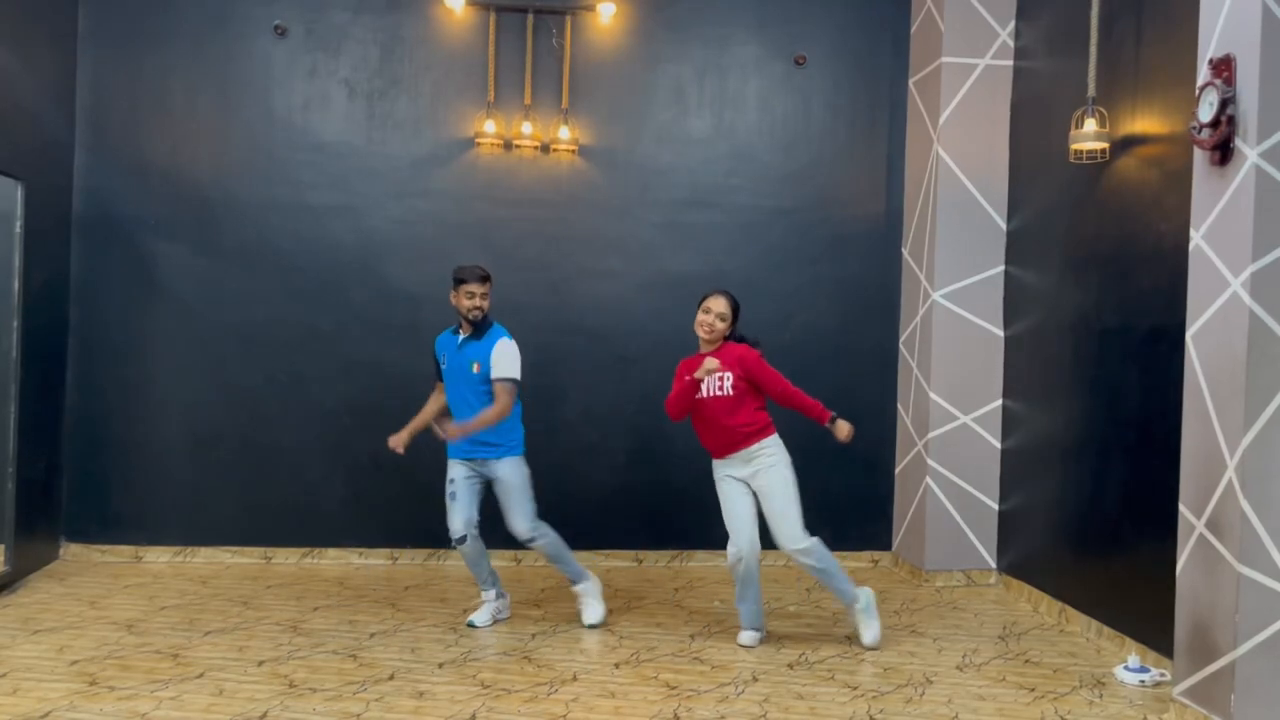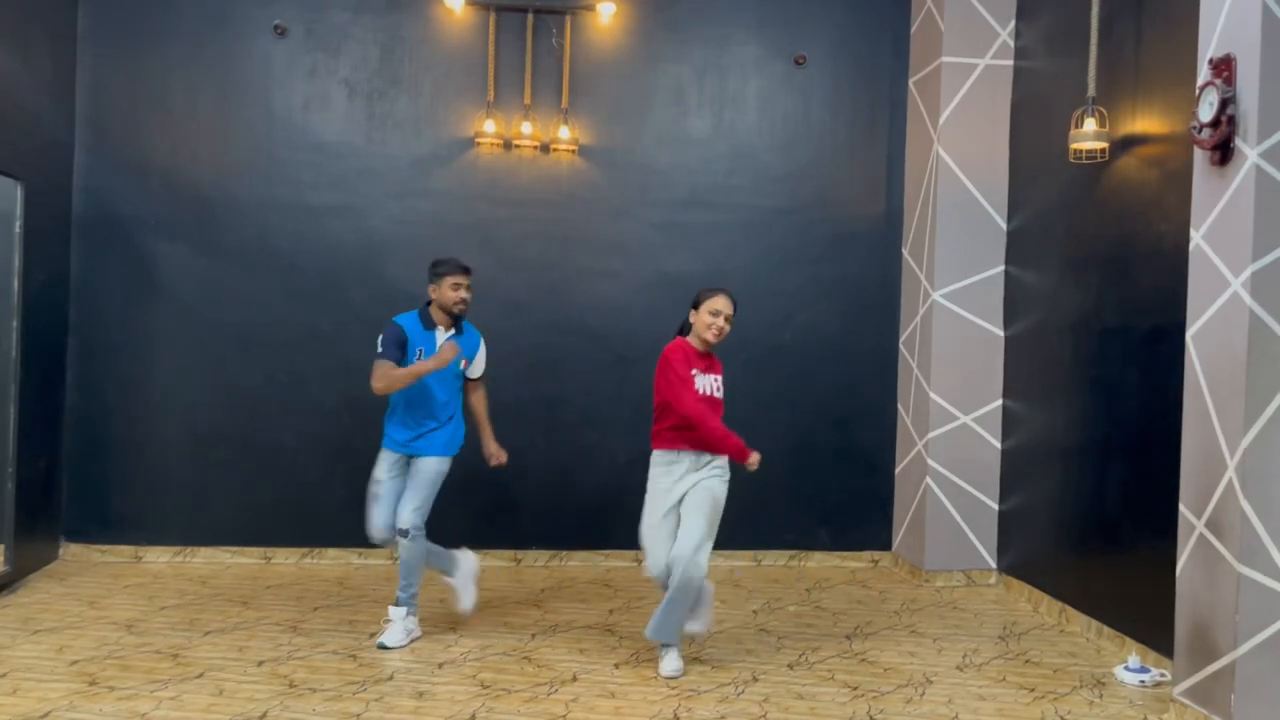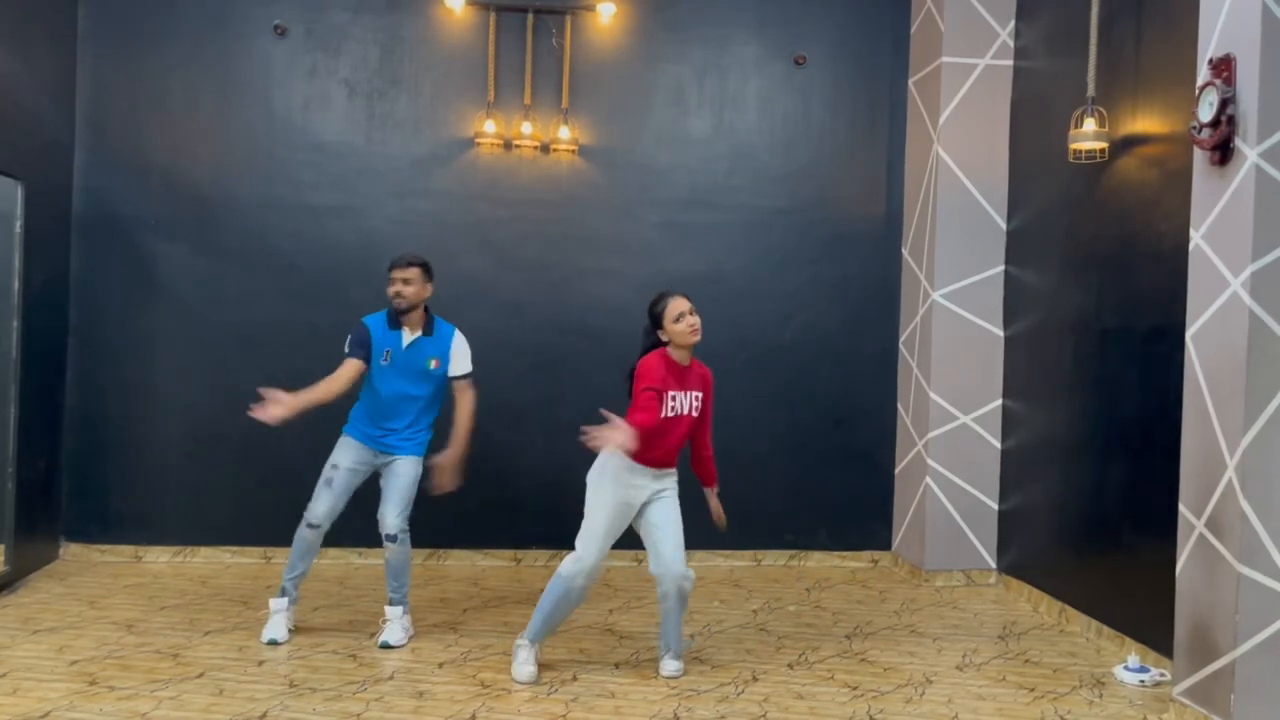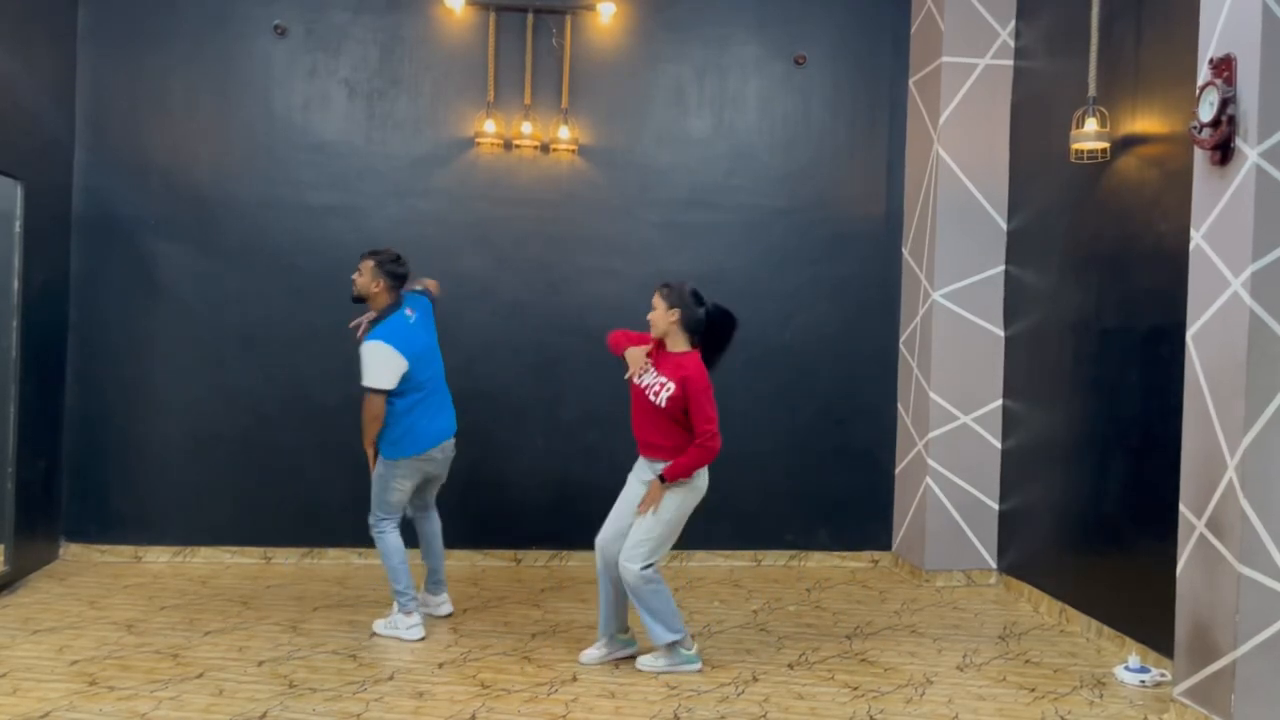
dt=0.5s
person 1, frame 1
left shoulder: (501, 344)
right shoulder: (444, 342)
left elbow: (505, 404)
left wrist: (463, 429)
right wrist: (407, 432)
left hip: (503, 452)
right hip: (461, 456)
left knee: (524, 529)
right knee: (460, 531)
left ankle: (584, 584)
right ankle: (494, 598)
person 1, frame 2
left shoulder: (472, 340)
right shoulder: (400, 329)
right elbow: (379, 383)
left wrist: (488, 438)
right wrist: (431, 364)
left hip: (437, 447)
right hip: (397, 444)
left knee: (405, 524)
right knee: (380, 531)
left ankle: (404, 614)
right ankle: (458, 565)
person 1, frame 3
left shoulder: (449, 339)
right shoulder: (370, 328)
left elbow: (465, 397)
right elbow: (342, 378)
left wrist: (454, 451)
right wrist: (292, 404)
left hip: (408, 448)
right hip: (360, 438)
left knee: (393, 527)
right knee: (317, 517)
left ankle: (398, 614)
right ankle: (284, 604)
person 1, frame 4
left shoulder: (381, 345)
right shoulder: (417, 302)
left elbow: (374, 410)
right elbow: (429, 286)
left wrist: (370, 449)
right wrist: (377, 315)
left hip: (408, 446)
right hip: (445, 435)
left knee: (383, 523)
right knee: (423, 507)
left ankle: (407, 615)
right ankle: (436, 593)
person 2, frame 1
left shoulder: (743, 356)
right shoulder: (686, 368)
left elbow: (785, 391)
right elbow: (674, 411)
left wrist: (831, 420)
right wrist: (696, 377)
left hip: (765, 455)
right hip: (726, 468)
left knee: (793, 540)
right knee: (743, 547)
left ankle: (856, 600)
right ankle: (751, 622)
person 2, frame 2
left shoulder: (715, 362)
right shoulder: (675, 353)
right elbow: (693, 412)
right wrist: (742, 450)
left hip: (711, 468)
right hip: (668, 463)
left knee: (688, 563)
right knee: (659, 566)
left ankle: (667, 642)
right ankle: (696, 594)
person 2, frame 3
left shoulder: (703, 376)
right shoulder: (652, 366)
left elbow: (701, 438)
right elbow: (645, 414)
left wrist: (710, 489)
right wrist: (628, 435)
left hip: (662, 482)
right hip: (620, 472)
left knee: (674, 573)
right knee: (584, 562)
left ankle: (671, 649)
right ankle: (529, 641)
person 2, frame 4
left shoulder: (692, 373)
right shoulder: (651, 344)
left elbow: (709, 443)
right elbow: (615, 337)
left wrist: (665, 481)
right wrist: (631, 349)
left hip: (680, 477)
right hip: (649, 467)
left knee: (635, 563)
right knee: (607, 547)
left ankle: (682, 649)
right ankle: (616, 638)
